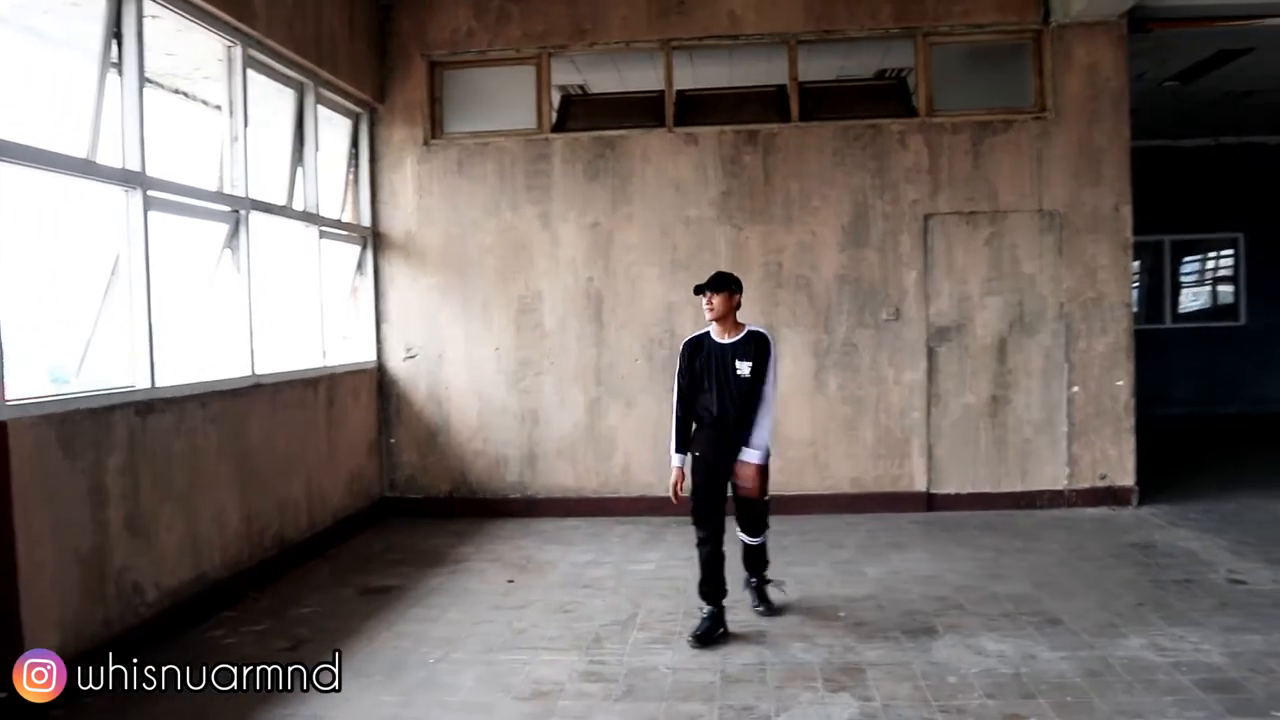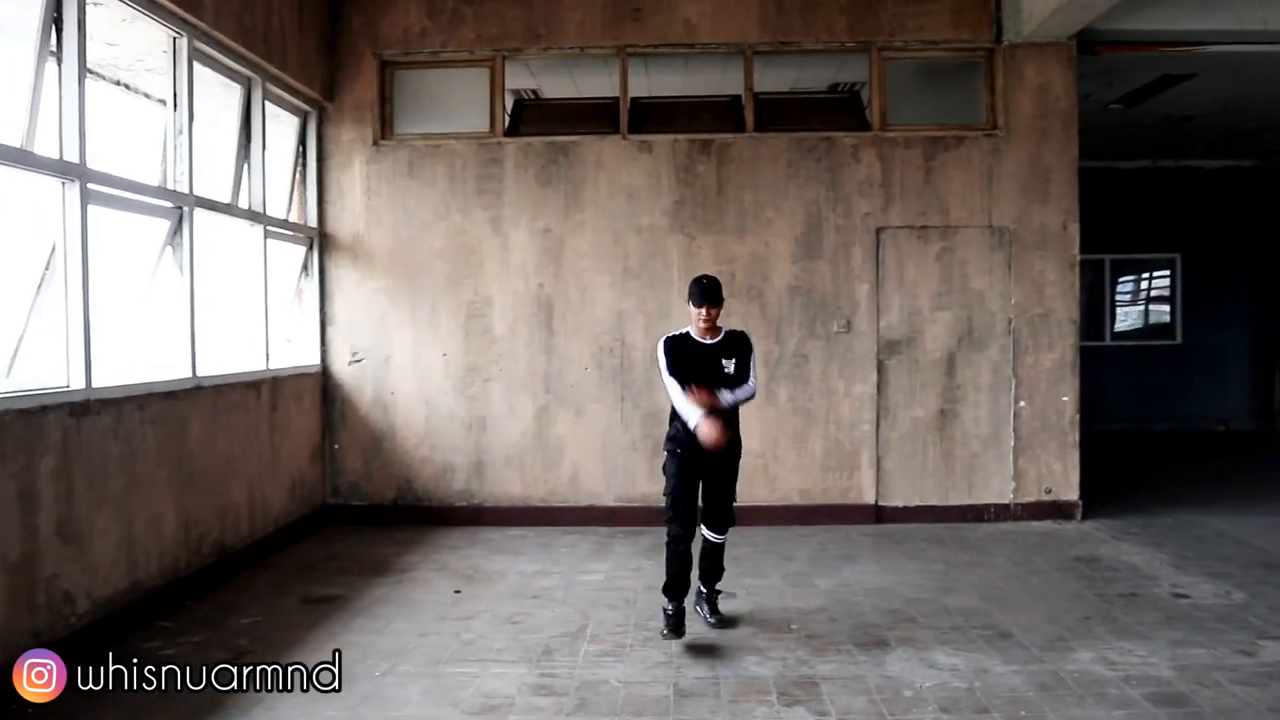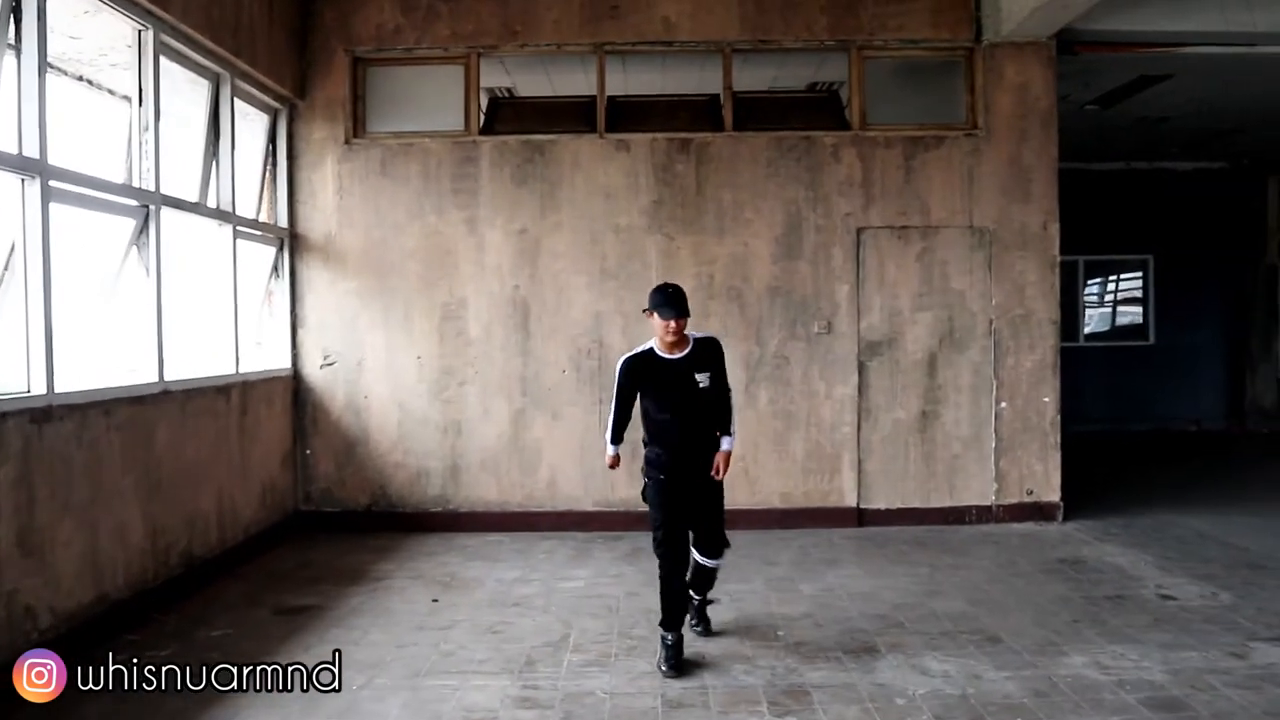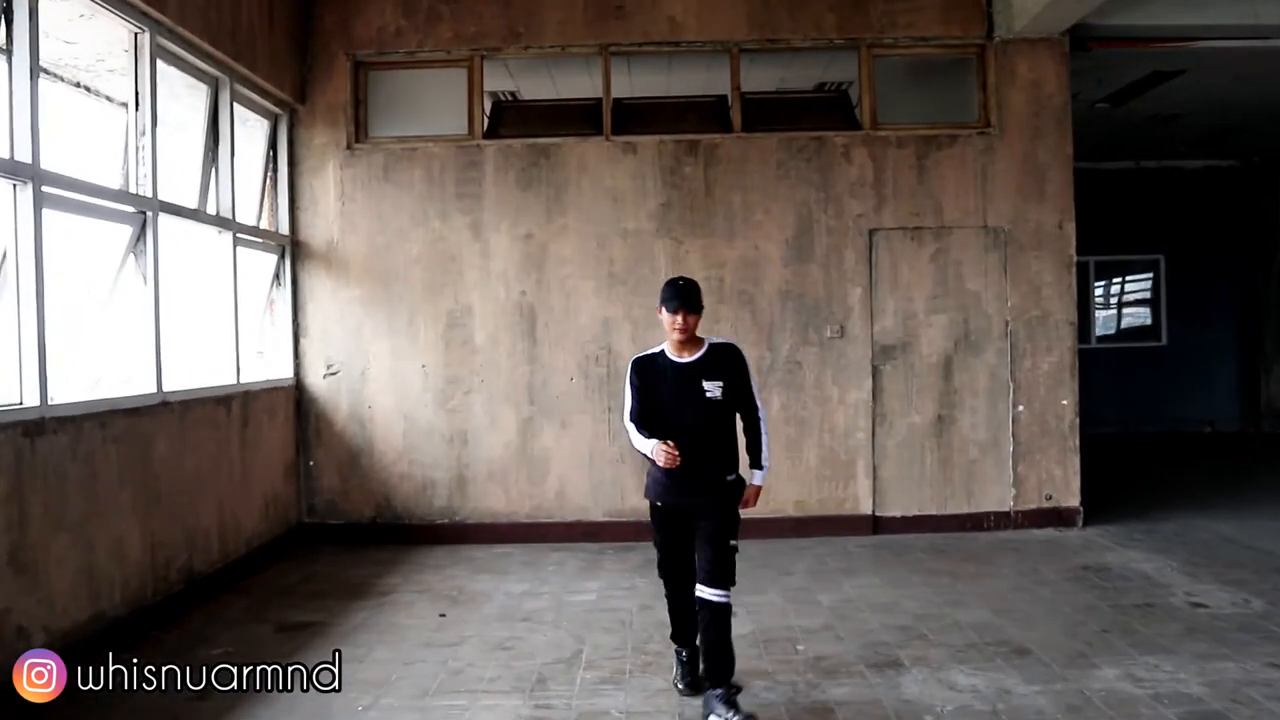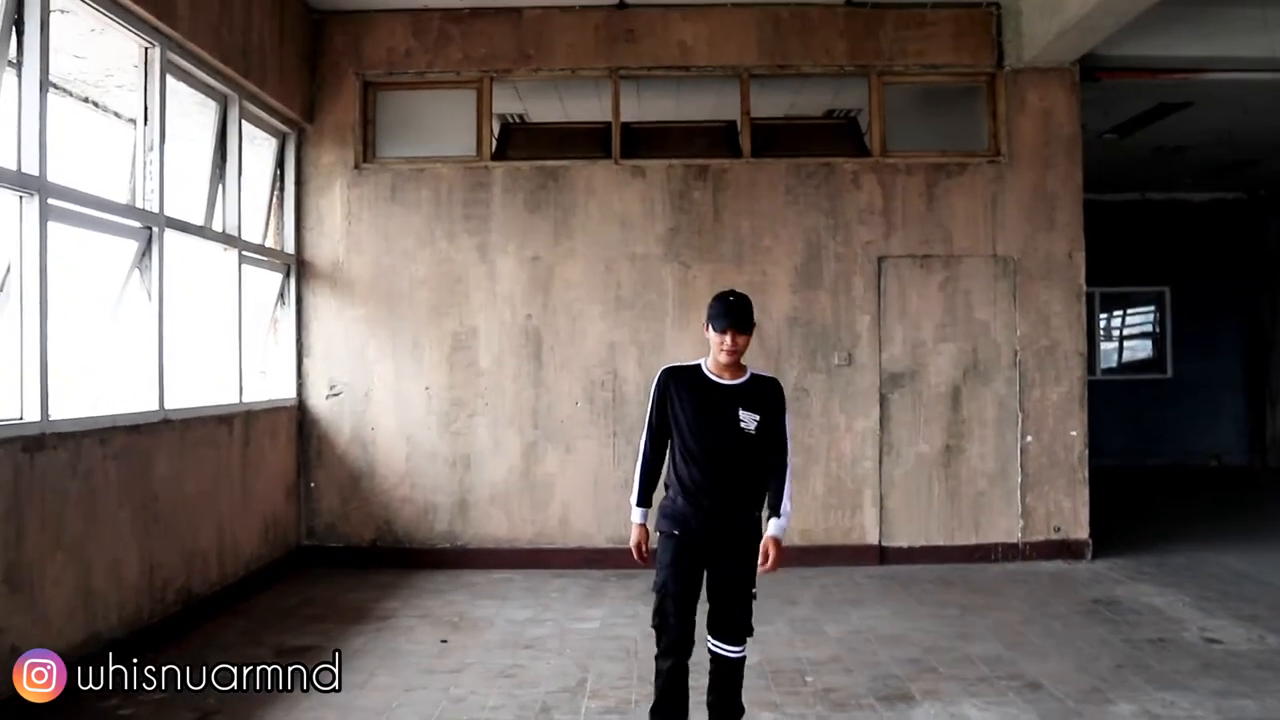
dt=0.5s
person 1, frame 1
left shoulder: (759, 342)
right shoulder: (693, 347)
left elbow: (765, 400)
right elbow: (682, 405)
left wrist: (754, 456)
right wrist: (677, 461)
left hip: (747, 453)
right hip: (707, 454)
left knee: (753, 527)
right knee: (708, 534)
left ankle: (756, 581)
right ankle: (713, 611)
person 1, frame 2
left shoulder: (738, 343)
right shoulder: (672, 345)
left elbow: (750, 388)
right elbow: (673, 389)
left wrist: (714, 398)
right wrist: (699, 420)
left hip: (725, 449)
right hip: (685, 447)
left knee: (717, 526)
right knee: (680, 527)
left ankle: (706, 594)
right ankle: (673, 606)
person 1, frame 3
left shoulder: (709, 349)
right shoulder: (634, 364)
left elbow: (723, 397)
right elbow: (621, 408)
left wrist: (725, 445)
right wrist: (613, 447)
left hip: (706, 466)
right hip: (663, 470)
left knee: (712, 545)
right knee: (670, 555)
left ankle: (696, 597)
right ankle: (671, 635)
person 1, frame 4
left shoulder: (728, 358)
right shoulder: (644, 367)
left elbow: (752, 416)
right elbow: (633, 422)
left wrist: (756, 475)
right wrist: (653, 446)
left hip: (717, 491)
right hip: (667, 493)
left knee: (714, 587)
right knee: (677, 582)
right ankle: (685, 653)
person 1, frame 5
left shoulder: (767, 392)
right shoulder: (673, 381)
left elbow: (778, 463)
right elbow: (652, 448)
left wrist: (775, 527)
right wrist: (640, 516)
left hip: (738, 532)
right hip: (680, 525)
left knee: (730, 639)
right knee: (672, 632)
